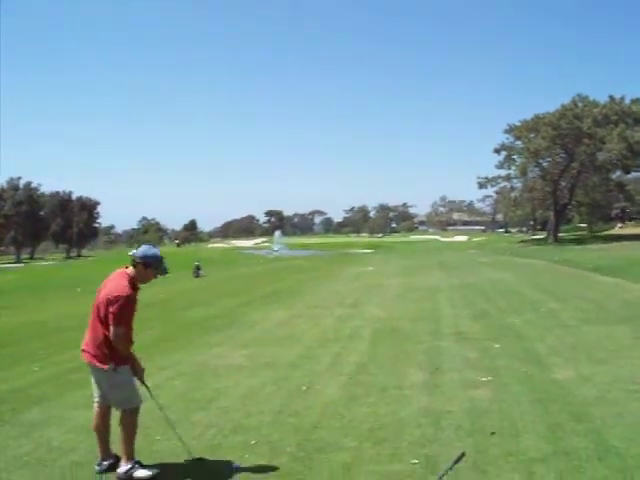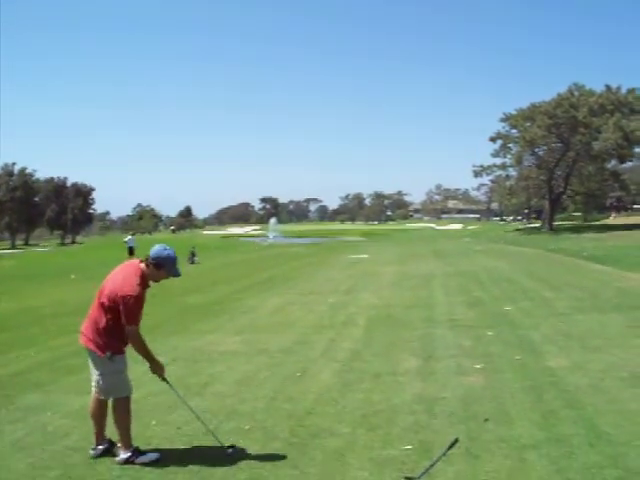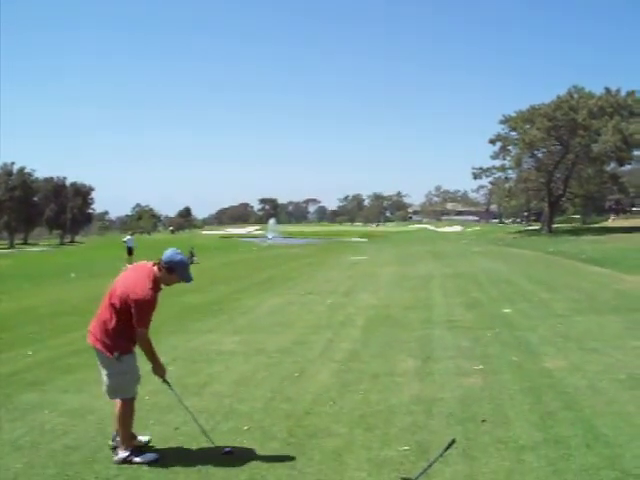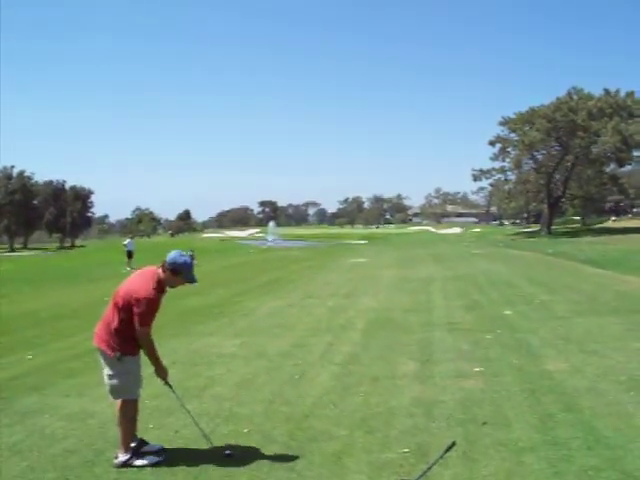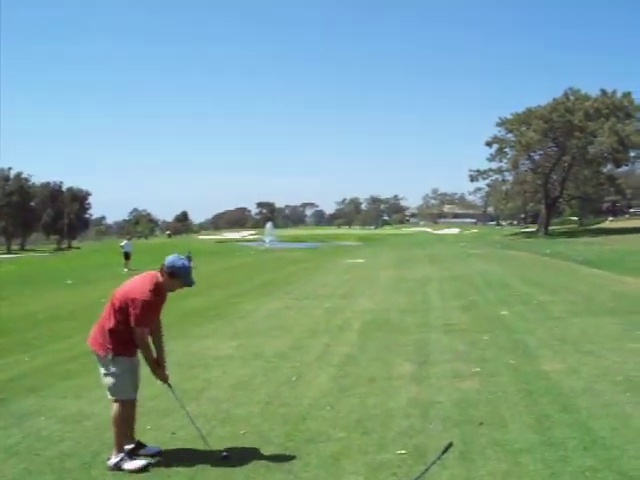
dt=0.4s
person 1, frame 1
left shoulder: (119, 275)
right shoulder: (124, 293)
right elbow: (116, 336)
left wrist: (126, 337)
right wrist: (134, 363)
left hip: (95, 351)
right hip: (108, 357)
left knee: (102, 405)
right knee: (130, 407)
left ankle: (105, 458)
person 1, frame 2
left shoulder: (132, 265)
right shoulder: (133, 292)
right elbow: (132, 334)
right wrist: (153, 362)
left hip: (96, 336)
right hip: (106, 344)
left knee: (101, 393)
right knee: (121, 396)
left ankle: (100, 443)
right ankle: (127, 451)
person 1, frame 3
left shoulder: (144, 266)
right shoulder: (145, 294)
right elbow: (142, 336)
right wrist: (157, 364)
left hip: (107, 334)
right hip: (112, 342)
left knee: (129, 384)
right knee: (126, 395)
left ankle: (123, 435)
right ankle: (124, 450)
person 1, frame 4
left shoulder: (152, 273)
right shoulder: (148, 294)
right elbow: (143, 335)
right wrist: (158, 365)
left hip: (122, 339)
right hip: (116, 345)
left knee: (132, 394)
right knee: (127, 397)
left ankle: (133, 441)
right ankle: (124, 454)
person 1, frame 5
left shoulder: (158, 286)
right shoulder: (143, 295)
left elbow: (155, 323)
right elbow: (140, 337)
left wrist: (161, 357)
right wrist: (155, 367)
left hip: (124, 343)
right hip: (110, 345)
left knee: (131, 395)
right knee: (123, 398)
left ankle: (130, 443)
right ankle: (117, 455)
